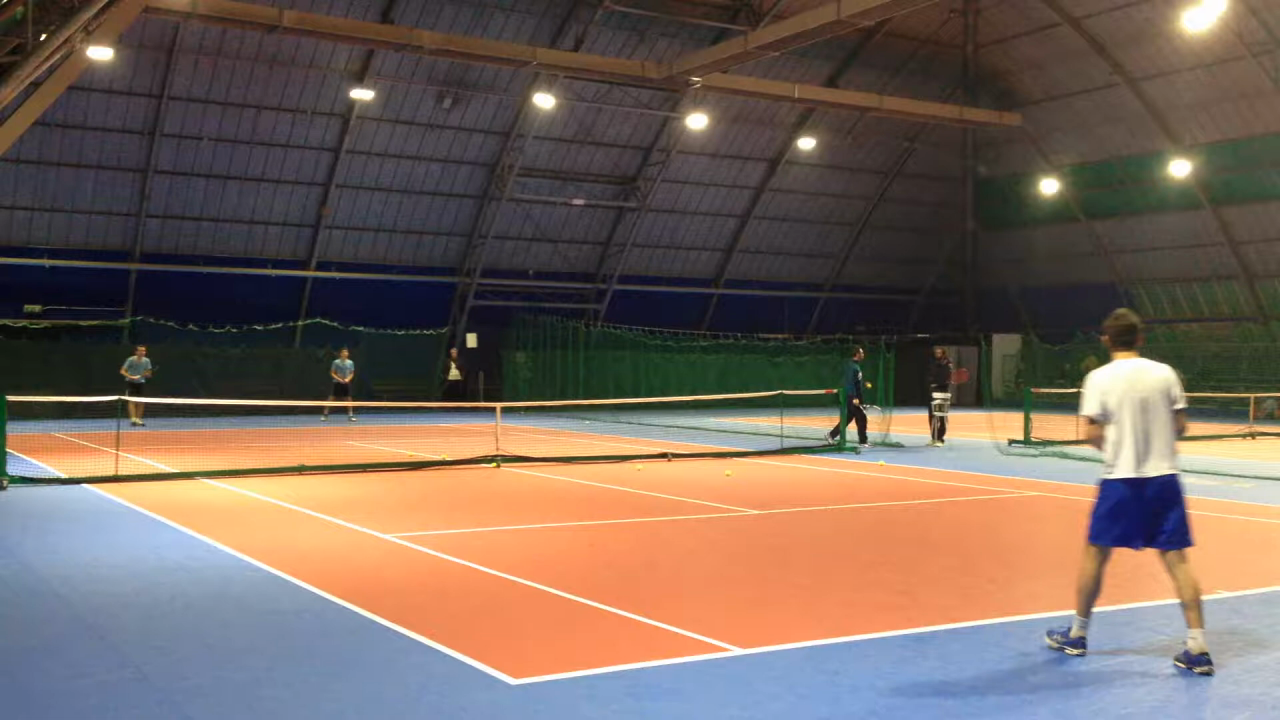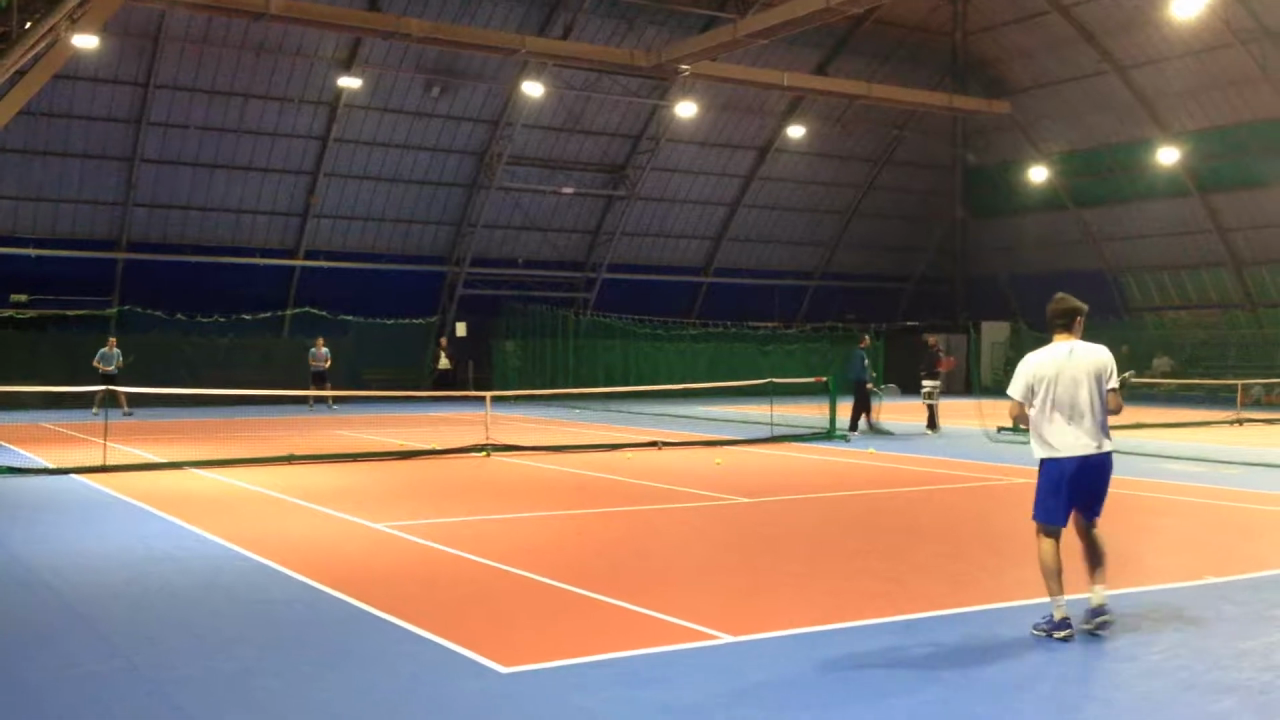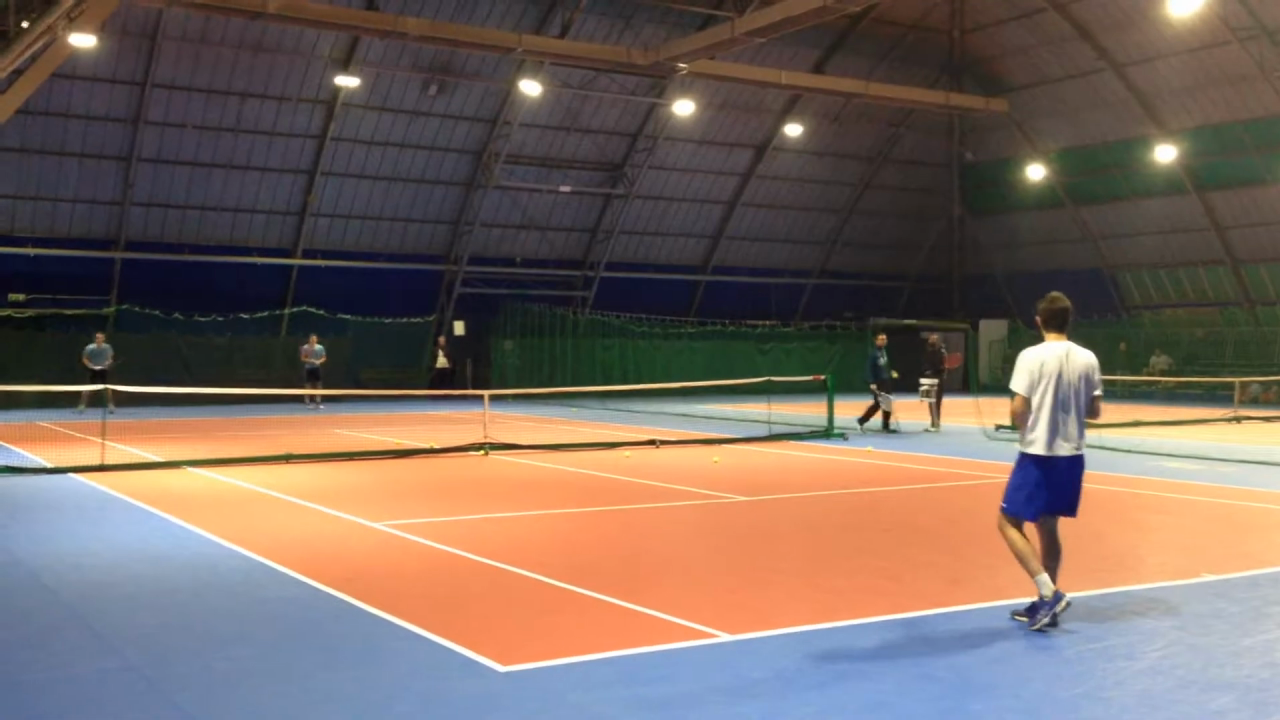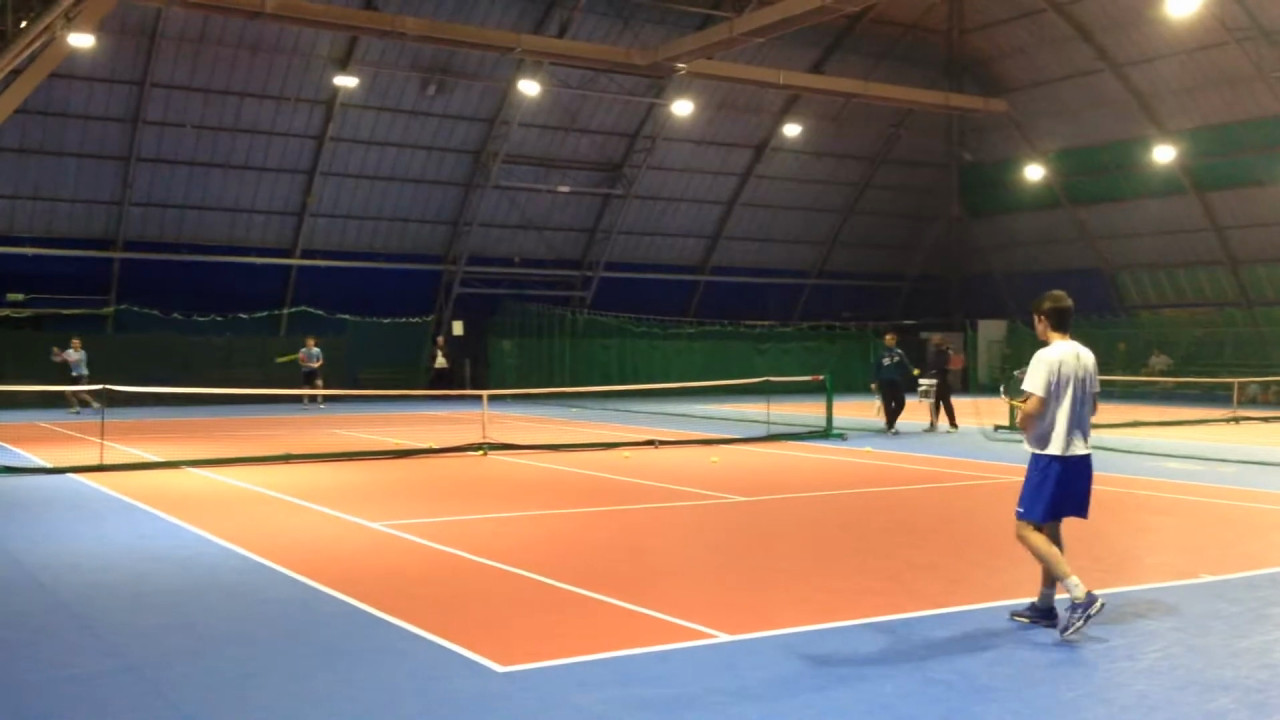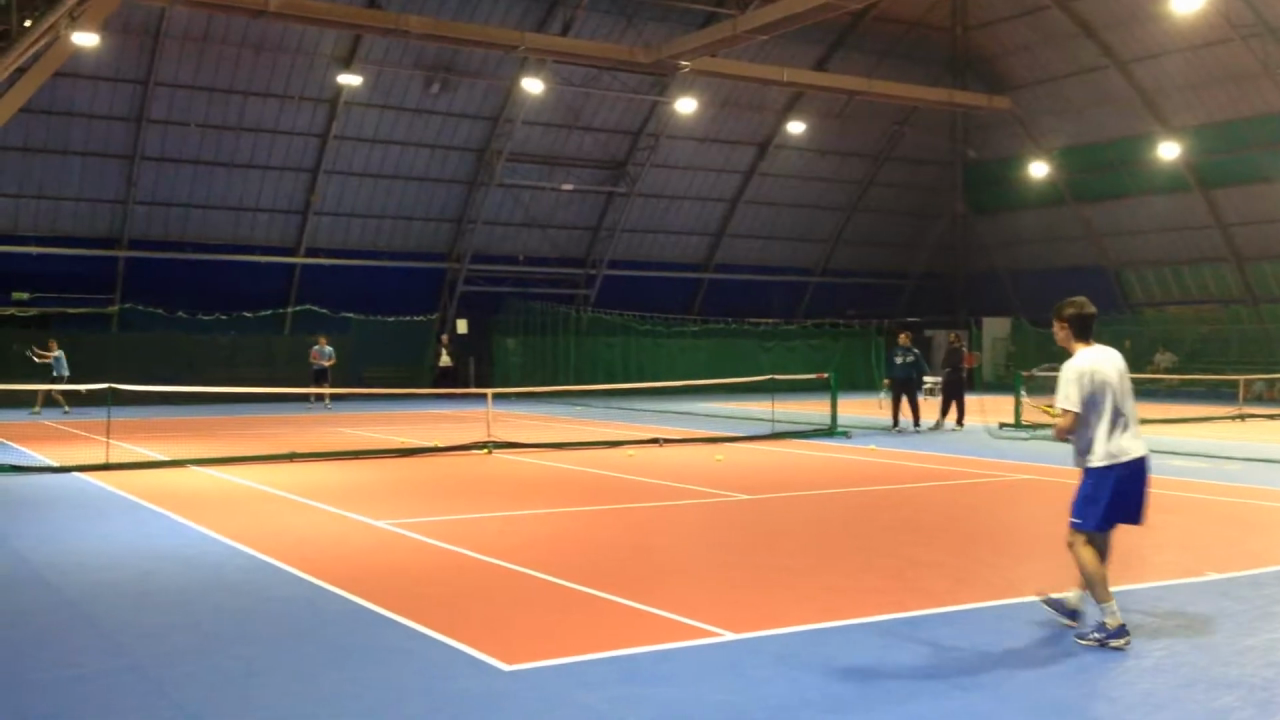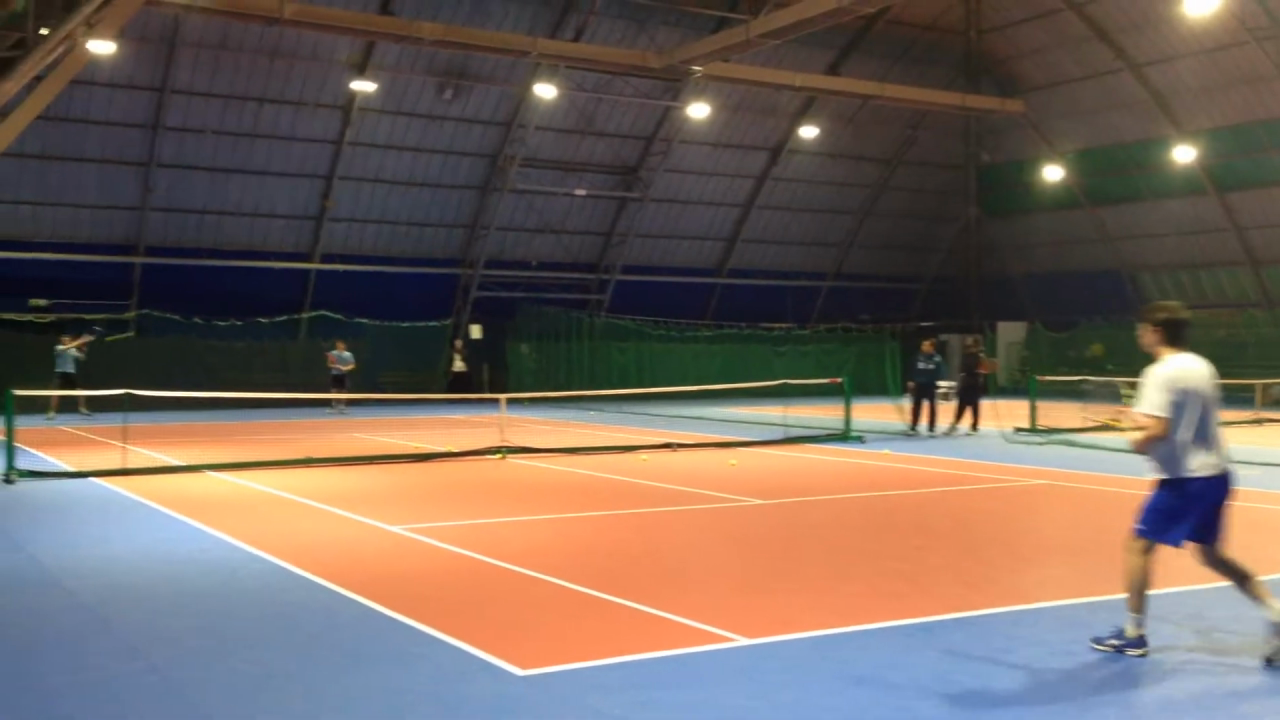
dt=0.4s
person 1, frame 1
left shoulder: (1100, 378)
right shoulder: (1164, 373)
left elbow: (1091, 433)
right elbow: (1180, 426)
left hip: (1122, 480)
right hip: (1164, 479)
left knee: (1095, 555)
right knee: (1177, 561)
left ankle: (1076, 634)
right ankle: (1198, 649)
person 1, frame 2
left shoulder: (1033, 361)
right shoulder: (1101, 355)
left elbow: (1016, 413)
right elbow: (1115, 406)
left hip: (1058, 459)
right hip: (1097, 457)
left knee: (1048, 534)
right knee: (1087, 529)
left ankle: (1060, 618)
right ankle: (1098, 603)
person 1, frame 3
left shoulder: (1032, 356)
right shoulder: (1088, 359)
left elbow: (1018, 408)
right elbow: (1094, 412)
left wrist: (1023, 426)
left hip: (1038, 456)
right hip: (1072, 456)
left knee: (1009, 522)
right knee: (1047, 528)
left ankle: (1050, 593)
right ankle: (1045, 602)
person 1, frame 4
left shoulder: (1046, 357)
right shoulder: (1087, 356)
left elbow: (1033, 409)
right elbow: (1091, 406)
left wrist: (1022, 422)
left hip: (1052, 456)
right hip: (1079, 455)
left knee: (1027, 530)
right knee: (1048, 529)
left ankle: (1081, 596)
right ankle: (1045, 606)
person 1, frame 5
left shoulder: (1075, 368)
right shoulder: (1113, 356)
left elbow: (1067, 425)
left wrist: (1056, 428)
right wrist: (1068, 415)
left hip: (1107, 465)
right hip: (1135, 459)
left knee: (1079, 540)
right knee: (1096, 533)
left ankle: (1113, 626)
right ankle: (1075, 603)
person 1, frame 6
left shoulder: (1161, 373)
right shoulder: (1201, 366)
left elbow: (1153, 431)
left wrist: (1139, 442)
right wrist: (1147, 423)
left hip: (1184, 480)
right hip: (1215, 473)
left knee: (1138, 547)
right knee: (1210, 553)
left ankle: (1133, 635)
